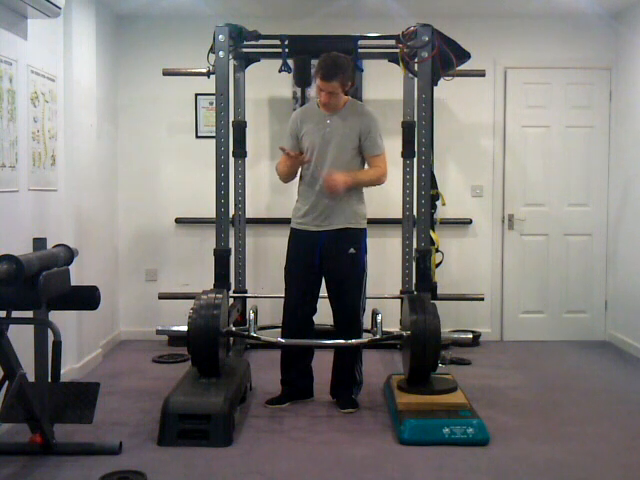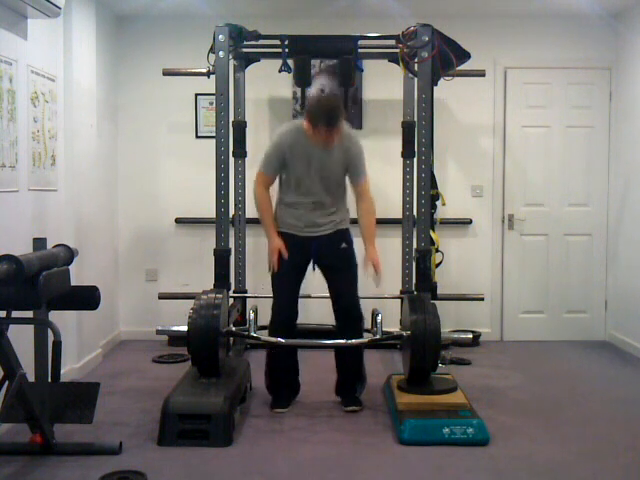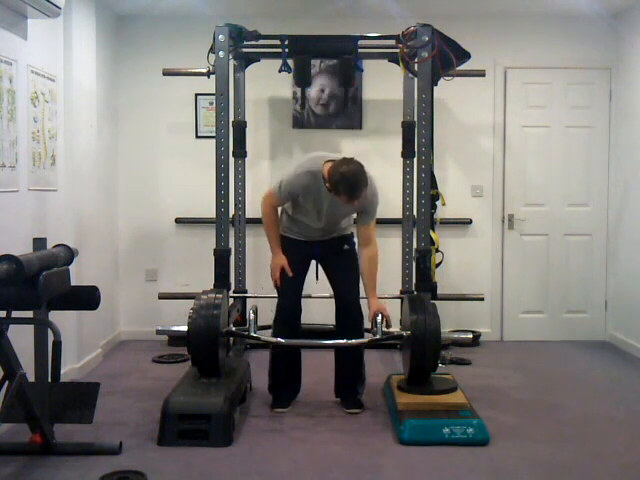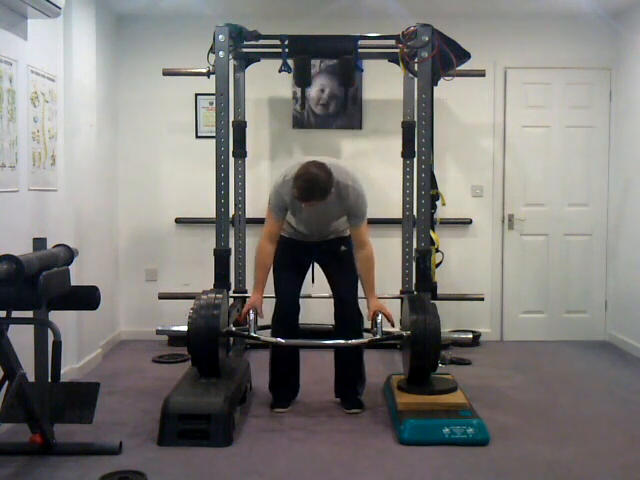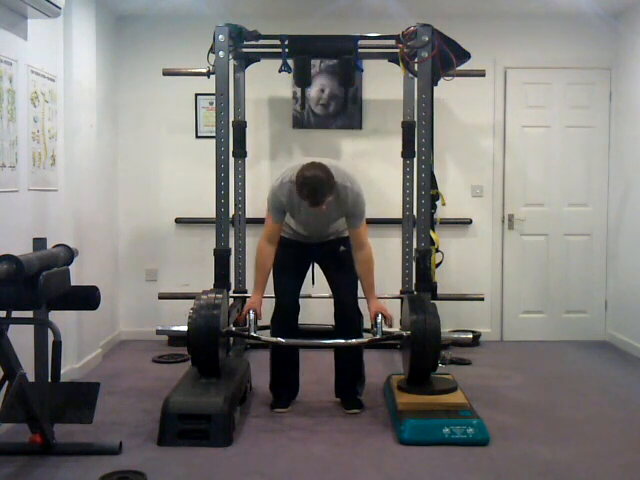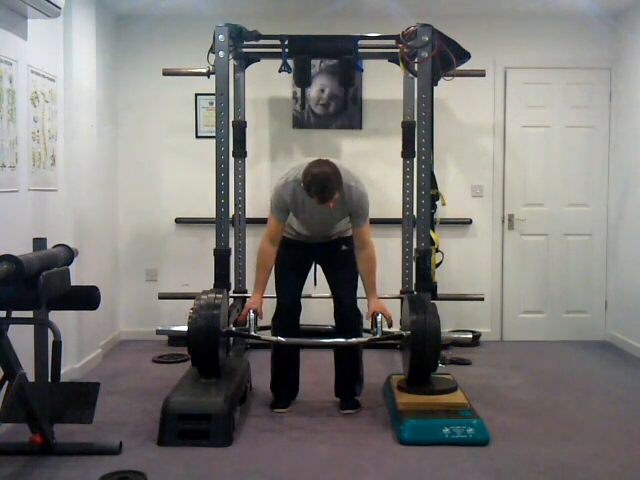
dt=0.7s
person 1, frame 1
left shoulder: (363, 119)
right shoulder: (301, 117)
left elbow: (380, 171)
right elbow: (285, 167)
left wrist: (349, 178)
right wrist: (288, 165)
left hip: (346, 230)
right hip: (304, 228)
left knee: (348, 315)
right knee: (296, 312)
left ankle: (346, 389)
right ankle: (295, 385)
person 1, frame 2
left shoulder: (350, 142)
right shoulder: (285, 139)
left elbow: (363, 195)
right elbow: (261, 186)
left wrist: (370, 245)
right wrist: (272, 235)
left hip: (334, 233)
right hip: (290, 235)
left knee: (349, 309)
right knee: (283, 312)
left ankle: (350, 388)
right ankle: (282, 389)
person 1, frame 3
left shoulder: (368, 190)
right shoulder: (303, 176)
left elbow: (367, 244)
right elbow: (269, 204)
left wrist: (372, 296)
right wrist: (276, 252)
left hip: (338, 239)
right hip: (294, 237)
left knee: (350, 307)
right knee: (288, 309)
left ankle: (350, 390)
right ankle: (283, 390)
person 1, frame 4
left shoulder: (351, 191)
right shoulder: (284, 186)
left elbow: (362, 246)
right elbow: (269, 240)
left wrist: (372, 297)
right wrist: (257, 292)
left hip: (336, 240)
right hip: (292, 240)
left knee: (348, 307)
right knee: (285, 308)
left ankle: (350, 391)
right ankle: (282, 391)
person 1, frame 5
left shoulder: (351, 191)
right shoulder: (281, 189)
left elbow: (361, 247)
right elbow: (268, 242)
left wrist: (372, 299)
right wrist: (257, 294)
left hip: (336, 240)
right hip: (292, 241)
left knee: (348, 308)
right knee: (285, 308)
left ankle: (350, 392)
right ankle: (283, 391)
person 1, frame 6
left shoulder: (355, 191)
right shoulder: (286, 188)
left elbow: (364, 246)
right elbow: (271, 242)
left wrist: (373, 297)
right wrist: (257, 294)
left hip: (339, 241)
right hip: (295, 240)
left knee: (347, 310)
right knee: (286, 310)
left ankle: (348, 392)
right ankle: (283, 392)
